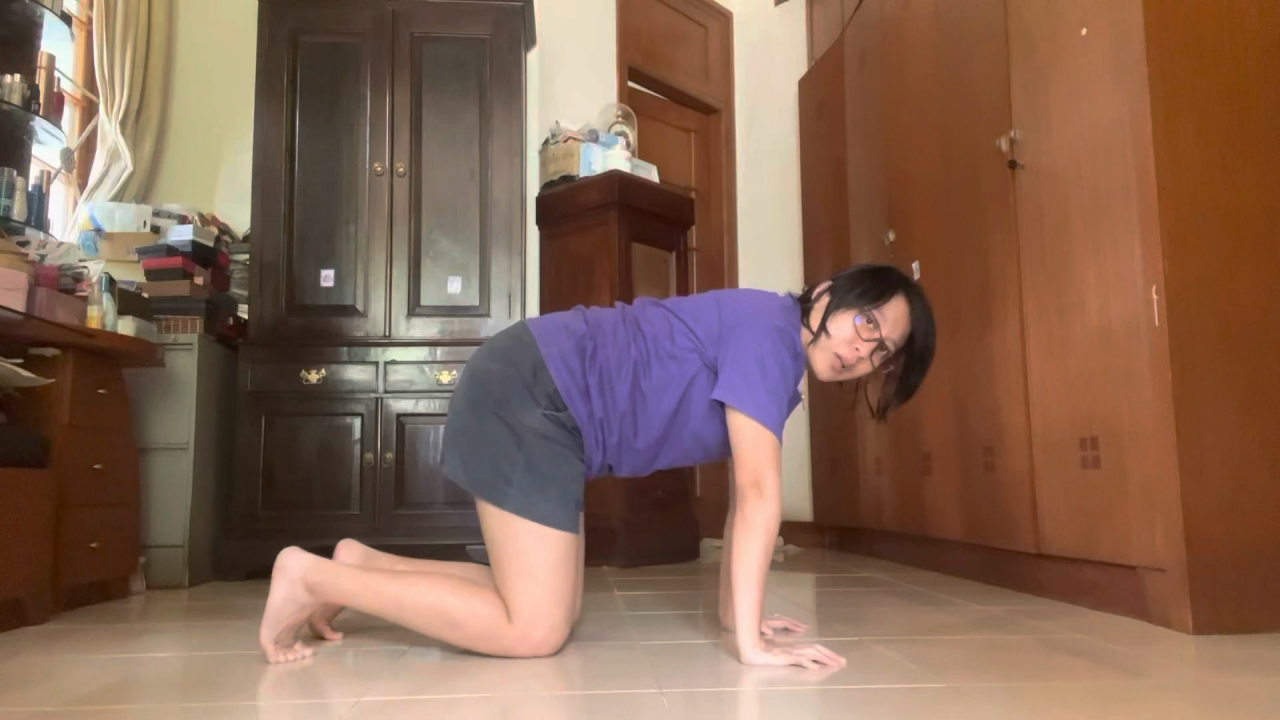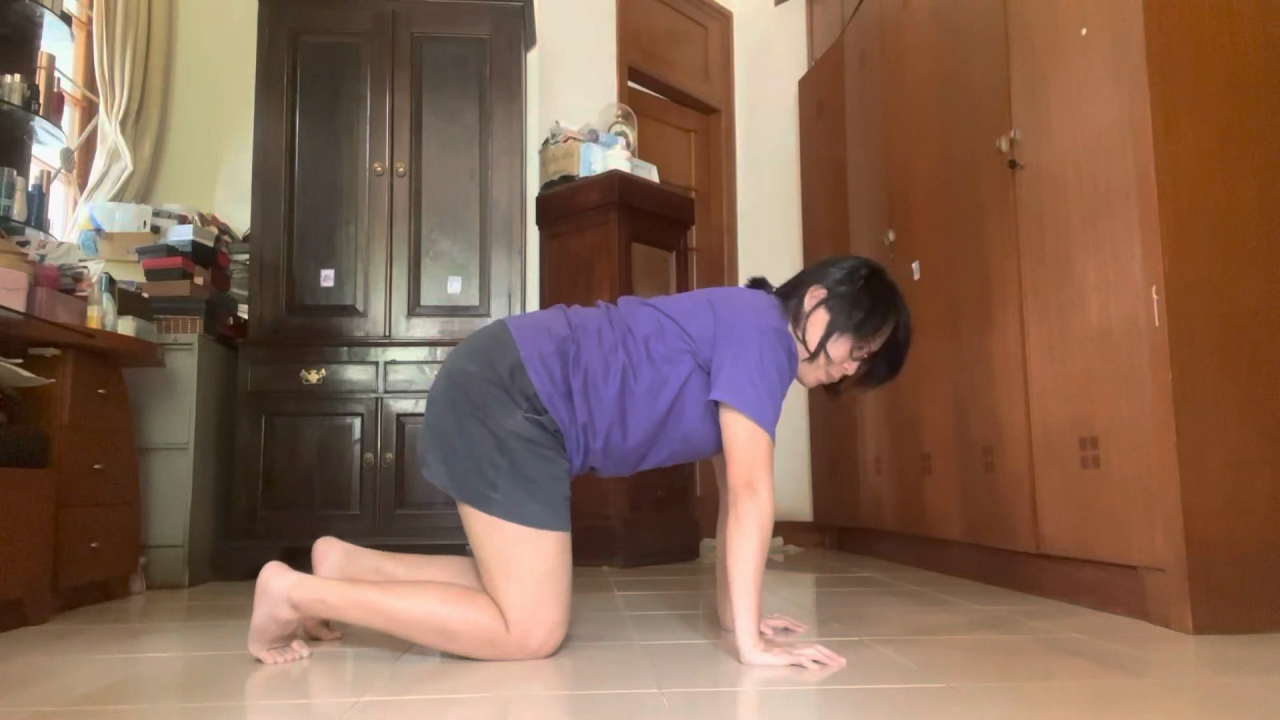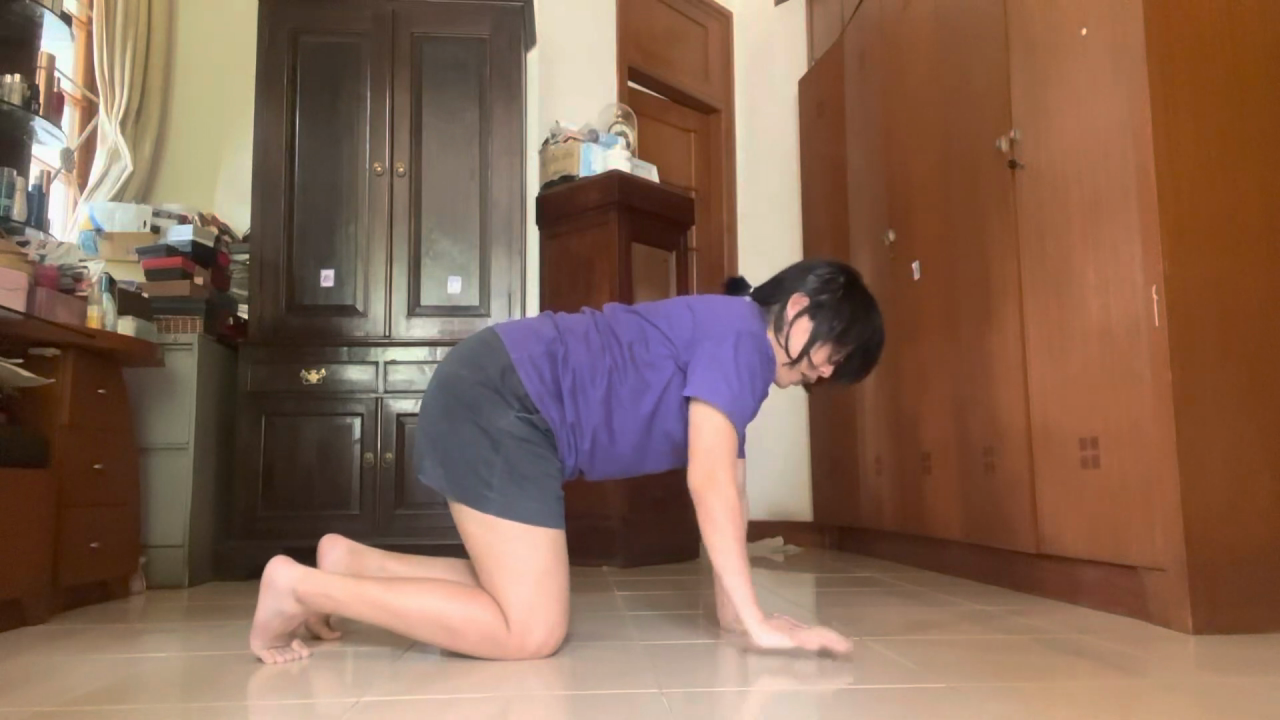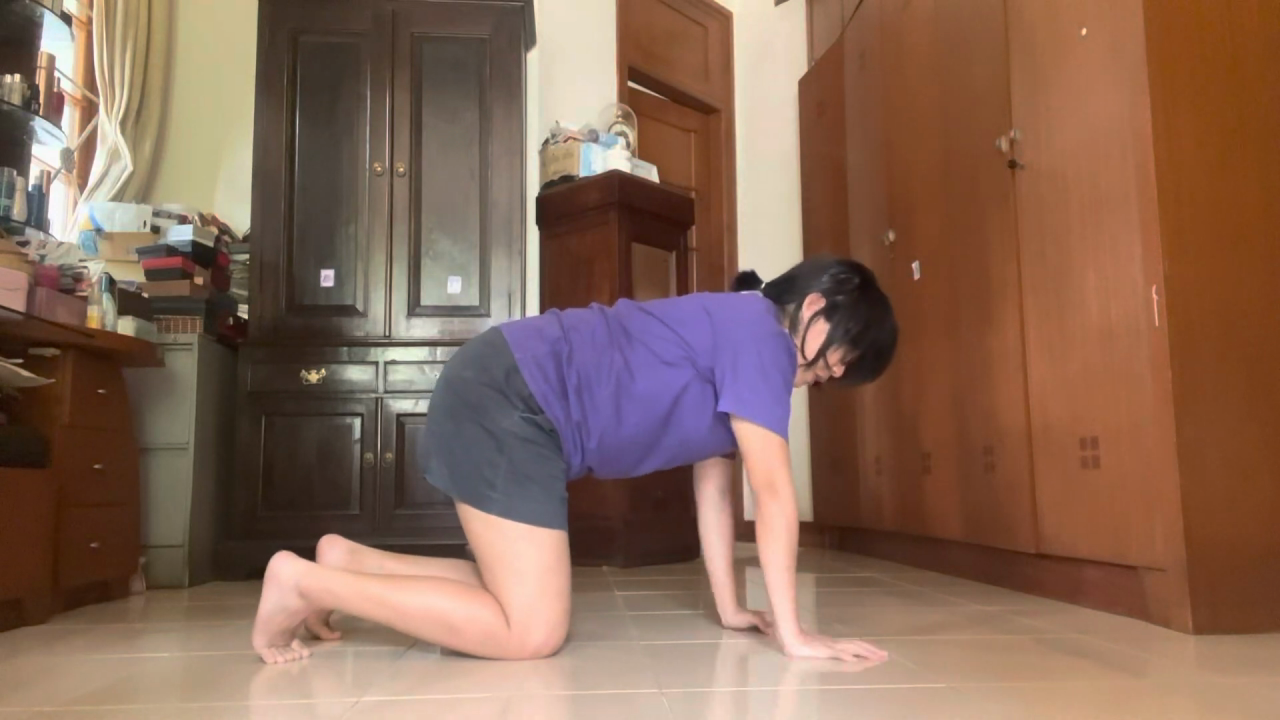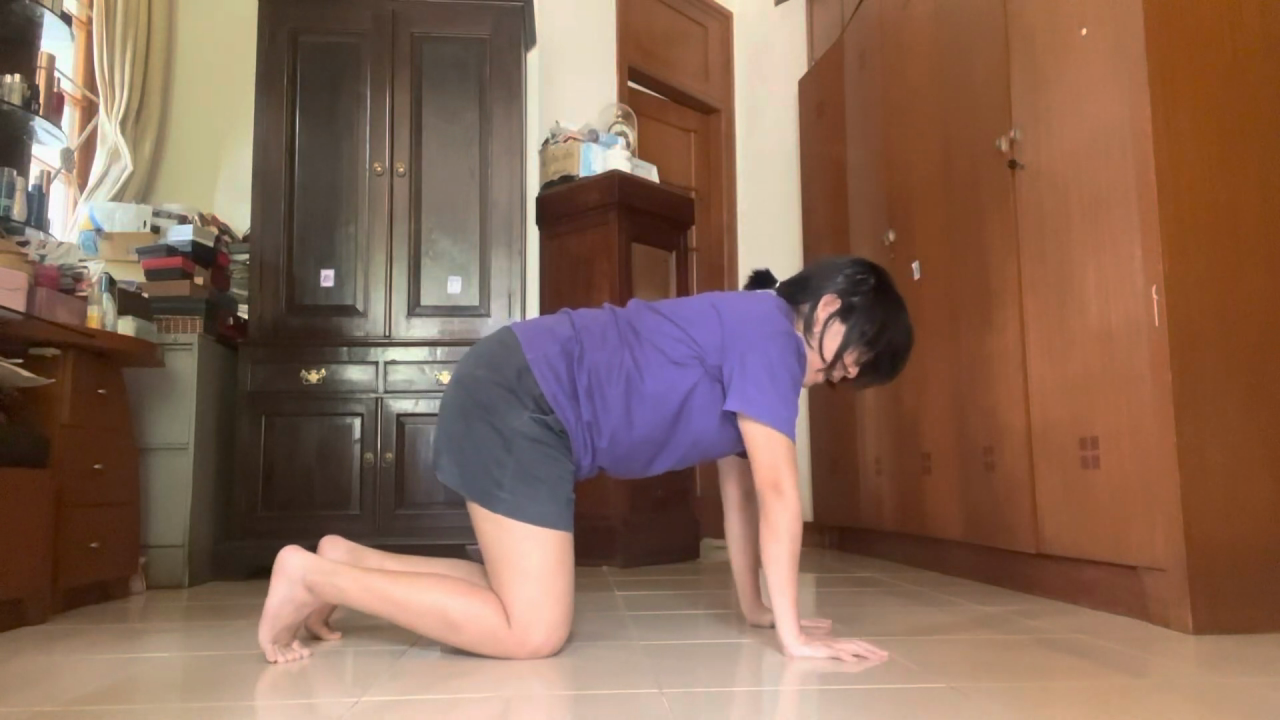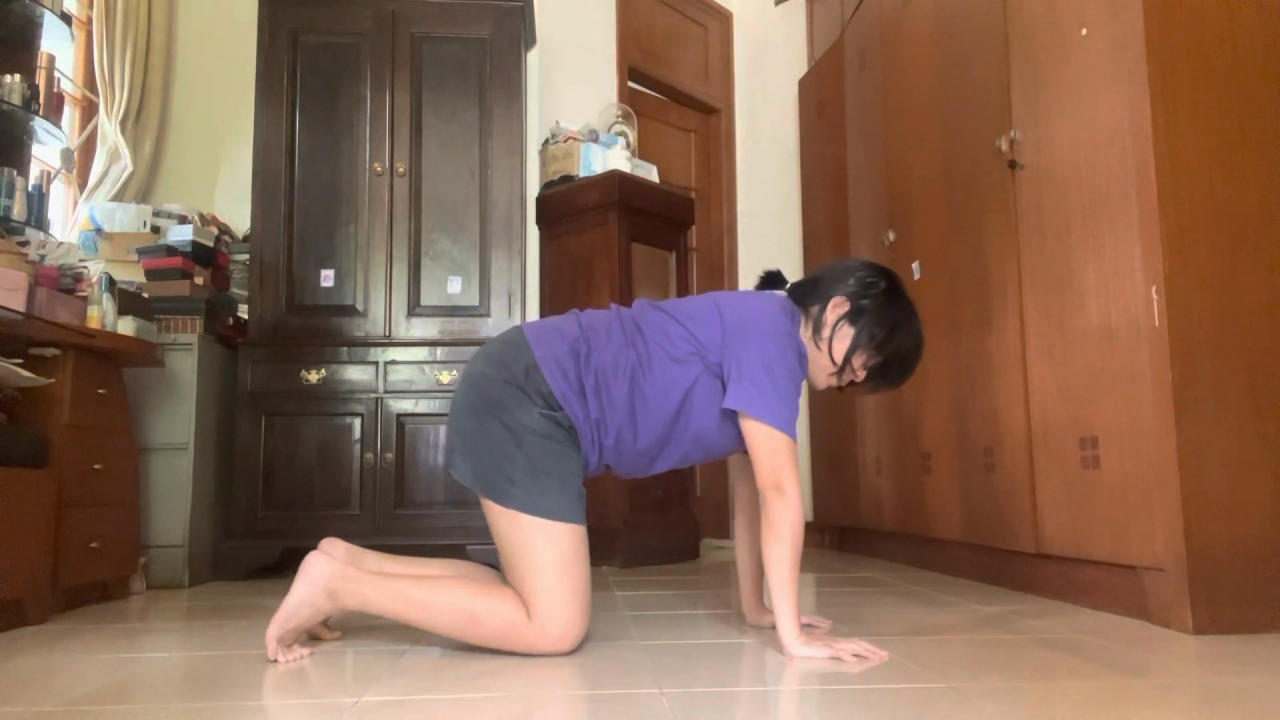
dt=0.5s
person 1, frame 1
left shoulder: (780, 375)
right shoulder: (771, 333)
left elbow: (746, 496)
right elbow: (758, 494)
left wrist: (734, 610)
right wrist: (750, 640)
left hip: (537, 401)
right hip: (528, 392)
left knee: (552, 602)
right knee: (534, 632)
left ankle: (364, 566)
right ankle: (315, 576)
person 1, frame 2
left shoulder: (745, 342)
right shoulder: (763, 332)
left elbow: (733, 492)
right elbow: (751, 493)
left wrist: (732, 611)
right wrist: (749, 641)
left hip: (503, 392)
right hip: (509, 396)
left knee: (523, 585)
right knee: (532, 631)
left ankle: (347, 564)
right ankle: (296, 592)
person 1, frame 3
left shoulder: (731, 352)
right shoulder: (741, 334)
left elbow: (721, 487)
right elbow: (711, 484)
left wrist: (729, 611)
right wrist: (755, 623)
left hip: (494, 398)
right hip: (499, 398)
left knee: (517, 590)
right knee: (531, 633)
left ankle: (350, 561)
right ankle: (304, 587)
person 1, frame 4
left shoulder: (733, 340)
right shoulder: (762, 337)
left elbow: (712, 484)
right elbow: (774, 494)
left wrist: (728, 607)
right wrist: (791, 633)
left hip: (502, 396)
right hip: (509, 399)
left knee: (520, 590)
right knee: (534, 632)
left ankle: (350, 561)
right ankle: (305, 582)
person 1, frame 5
left shoulder: (744, 339)
right shoulder: (771, 335)
left elbow: (740, 487)
right elbow: (779, 493)
left wrist: (754, 607)
right wrist: (792, 633)
left hip: (516, 397)
right hip: (519, 398)
left knee: (526, 593)
right knee: (534, 633)
left ankle: (347, 561)
right ankle: (316, 574)
person 1, frame 6
left shoulder: (758, 340)
right shoulder: (772, 334)
left elbow: (747, 489)
right elbow: (778, 491)
left wrist: (754, 606)
right wrist: (793, 633)
left hip: (527, 396)
right hip: (527, 393)
left knee: (537, 593)
right knee: (554, 627)
left ankle: (351, 562)
right ankle: (333, 582)
